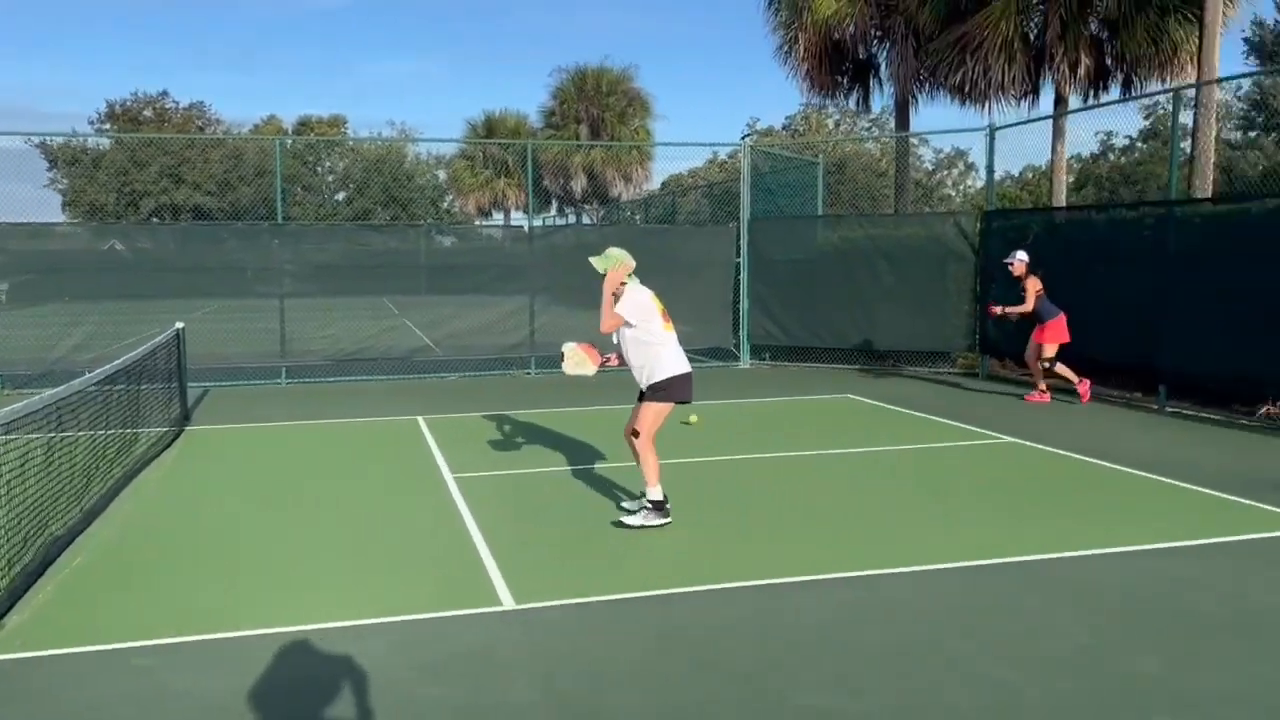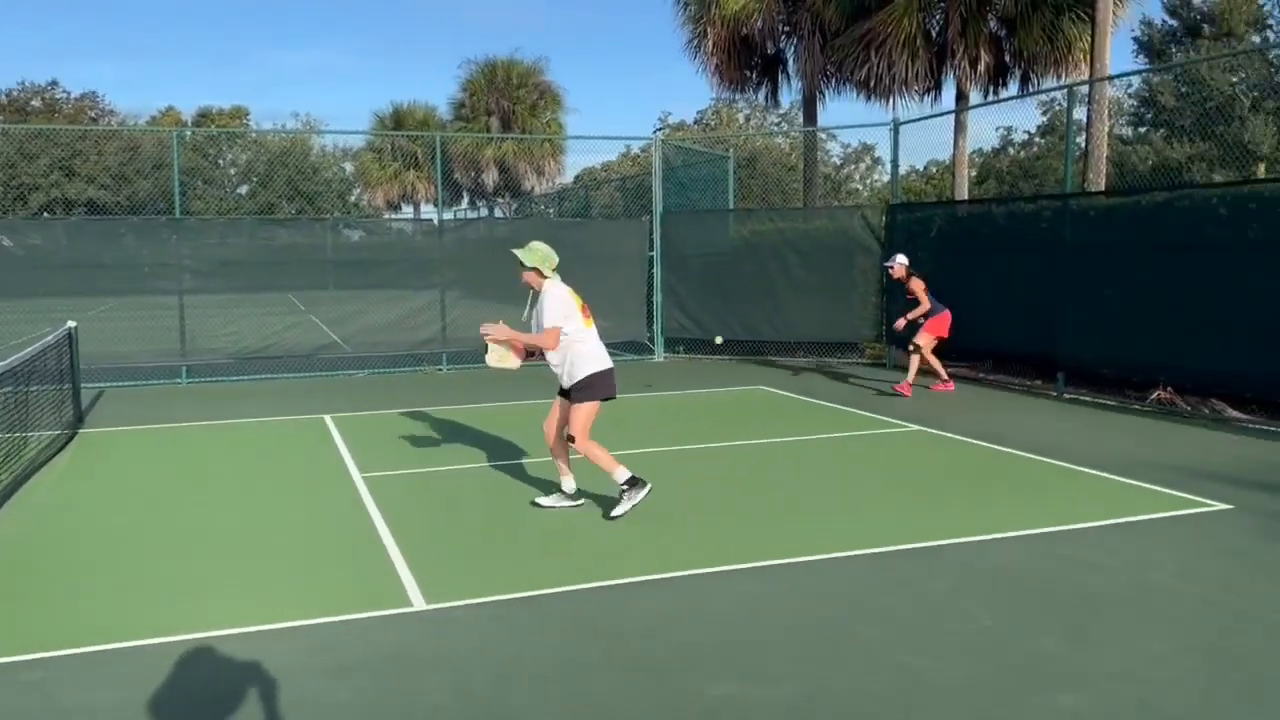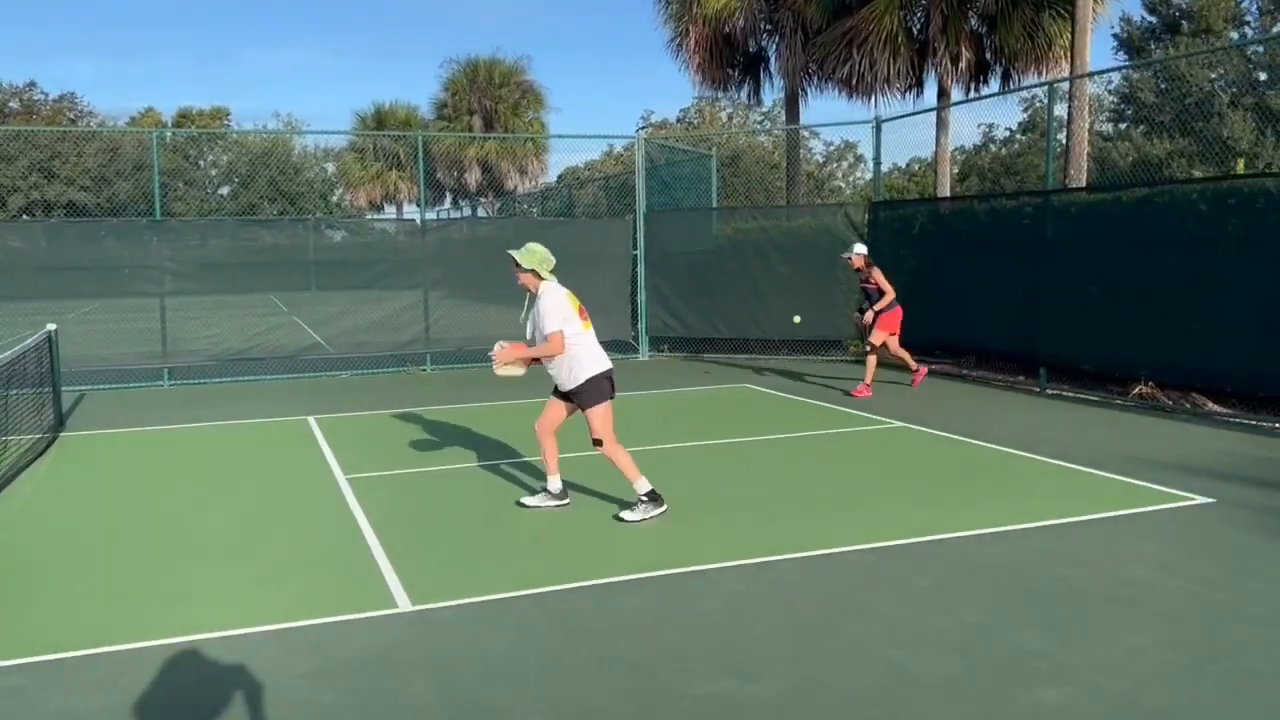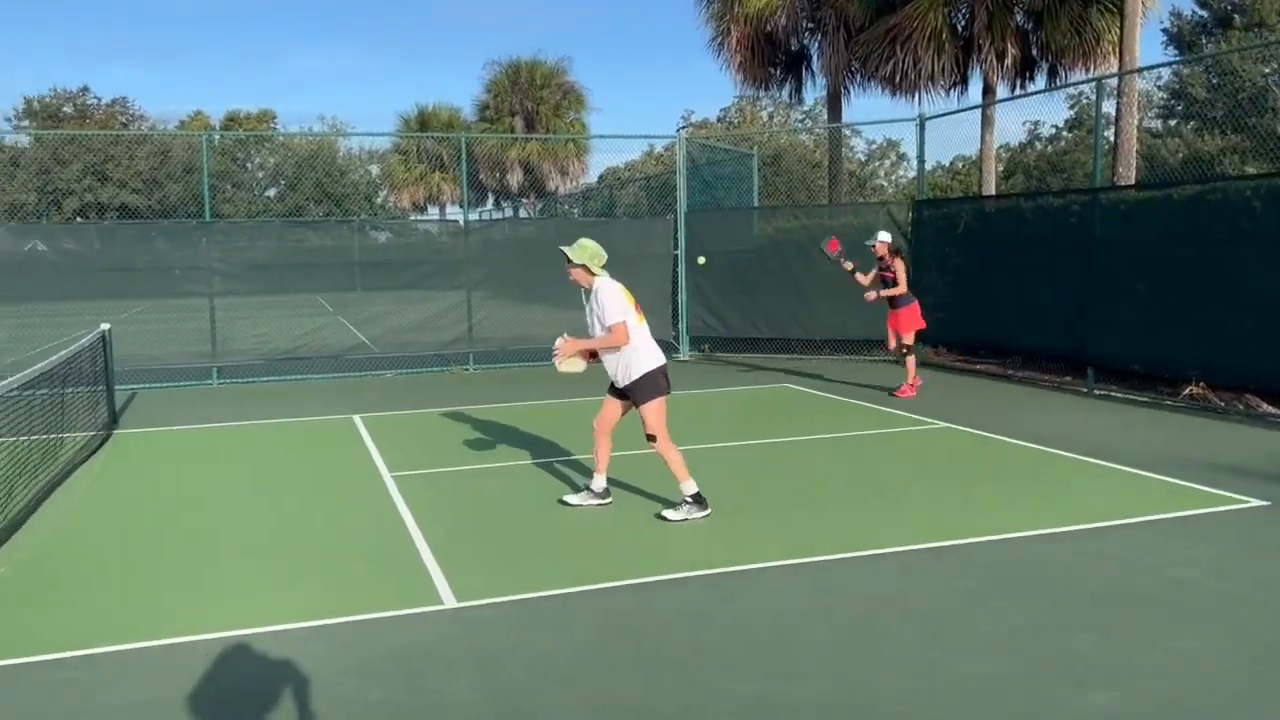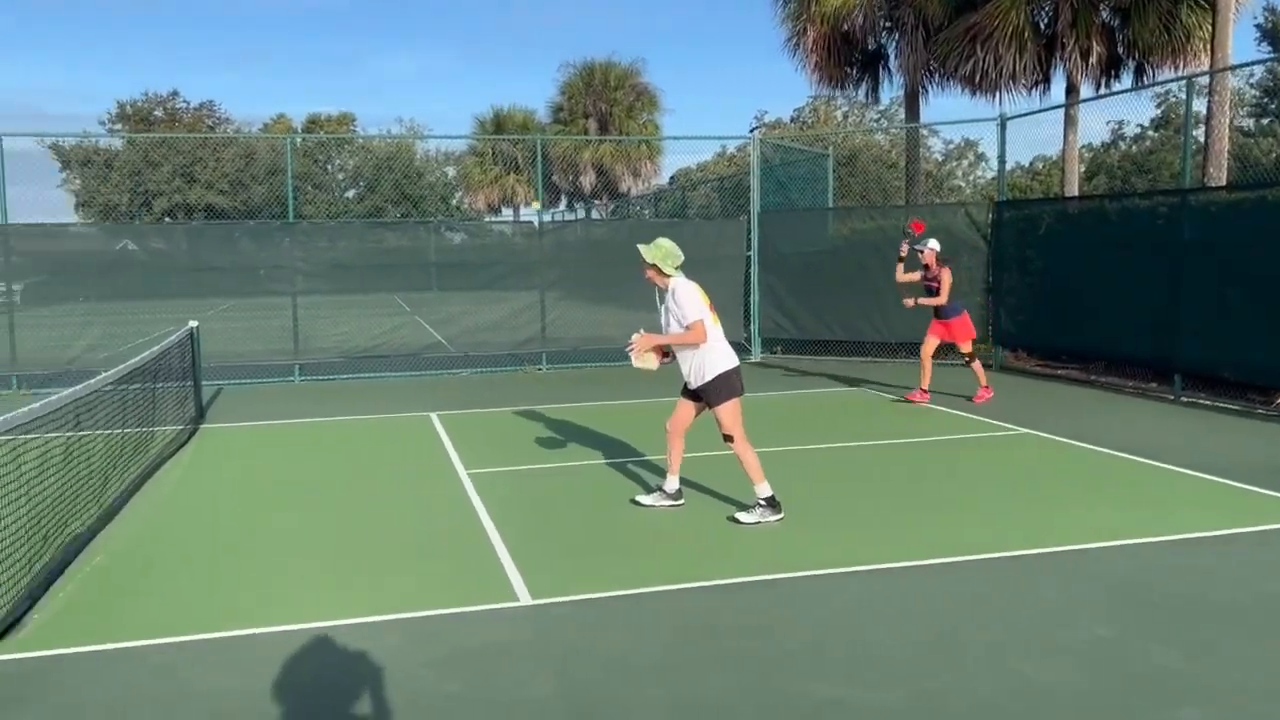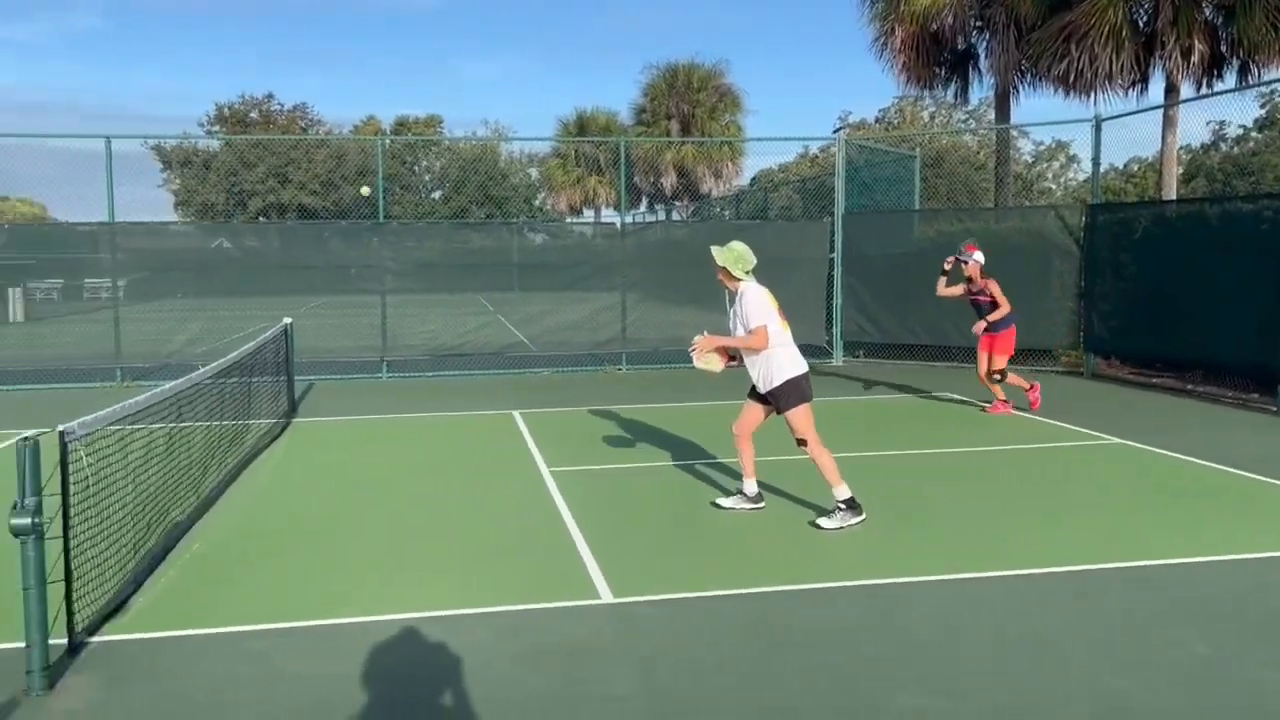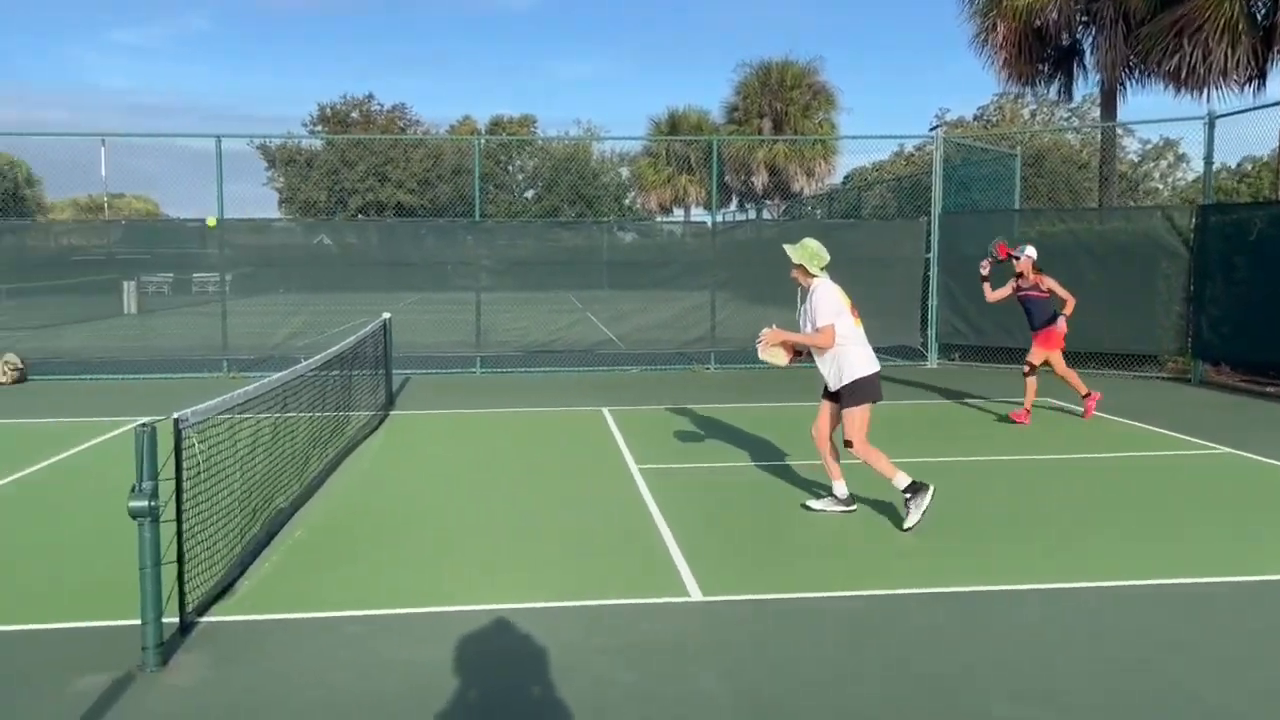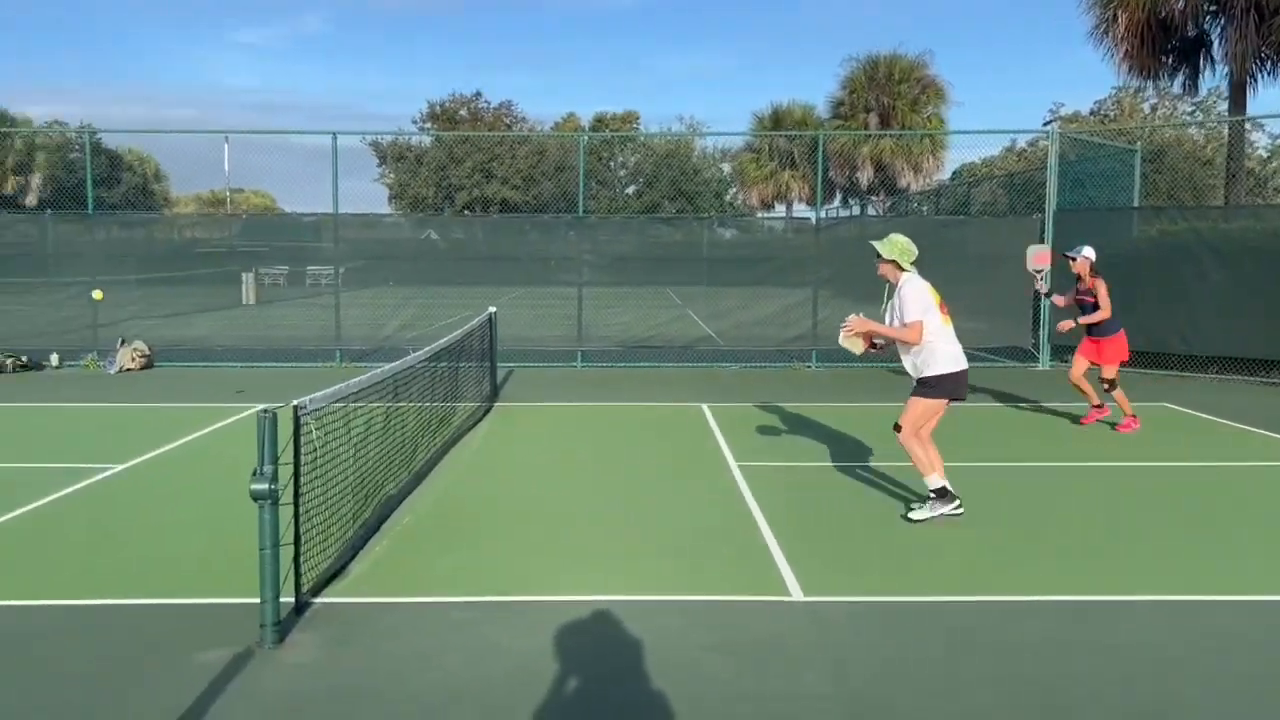
dt=0.2s
person 1, frame 1
left shoulder: (635, 295)
right shoulder: (630, 296)
left elbow: (606, 327)
left wrist: (608, 289)
right wrist: (619, 358)
left hip: (669, 375)
right hip: (656, 377)
left knee: (641, 437)
right knee: (632, 433)
left ankle: (655, 507)
right ankle: (654, 497)
person 1, frame 2
left shoulder: (553, 294)
right shoulder: (551, 293)
left elbow: (550, 340)
left wrist: (510, 334)
right wrist: (531, 353)
left hip: (591, 372)
right hip: (576, 374)
left knee: (578, 440)
right knee: (551, 429)
left ankle: (632, 484)
right ankle: (569, 491)
person 1, frame 3
left shoulder: (550, 297)
right shoulder: (548, 295)
left elbow: (556, 347)
left wrist: (518, 354)
right wrist: (526, 356)
left hip: (590, 375)
right hip: (573, 378)
left knee: (605, 443)
right knee: (543, 428)
left ankle: (651, 498)
right ankle: (555, 490)
person 1, frame 4
left shoulder: (606, 291)
right shoulder: (599, 292)
left elbow: (621, 338)
left wrist: (580, 345)
right wrist: (587, 352)
left hip: (645, 371)
right hip: (626, 375)
left knee: (658, 439)
right knee: (601, 427)
left ankle: (695, 500)
right ankle: (598, 489)
person 1, frame 5
left shoulder: (682, 290)
right shoulder: (673, 293)
left elbow: (699, 335)
left wrist: (656, 339)
right wrist: (660, 351)
left hip: (718, 372)
right hip: (698, 376)
left knee: (735, 440)
right knee: (674, 429)
left ankle: (769, 504)
right ankle: (671, 490)
person 1, frame 6
left shoulder: (752, 294)
right shoulder: (743, 296)
left elbow: (760, 341)
left wrist: (718, 341)
right wrist: (727, 355)
left hip: (786, 377)
right hip: (767, 380)
left knee: (810, 444)
right knee: (740, 431)
left ankle: (848, 506)
right ankle: (750, 493)
person 1, frame 7
left shoulder: (823, 292)
right shoulder: (817, 292)
left elbow: (826, 340)
left wrist: (784, 335)
right wrist: (796, 349)
left hip: (857, 375)
right hip: (840, 377)
left knee: (857, 445)
right knee: (820, 433)
left ankle: (914, 490)
right ankle: (841, 496)
person 1, frame 8
left shoulder: (911, 288)
right shoulder: (907, 287)
left elbow: (914, 335)
right elbow: (907, 333)
left wrist: (871, 325)
right wrist: (874, 338)
left hip: (943, 371)
right hip: (941, 371)
left knee: (904, 432)
right knee: (920, 435)
left ankle: (941, 493)
right ankle: (946, 498)
